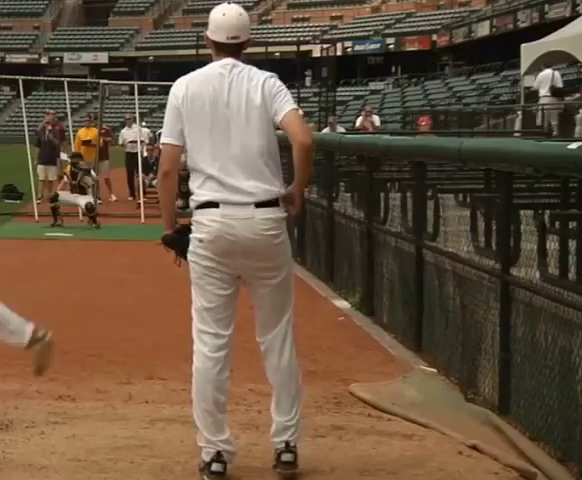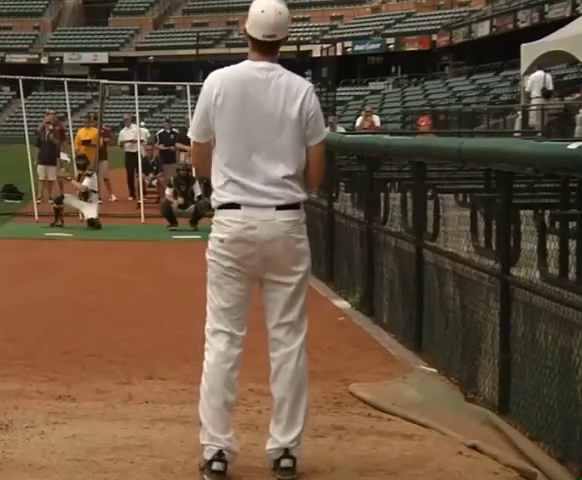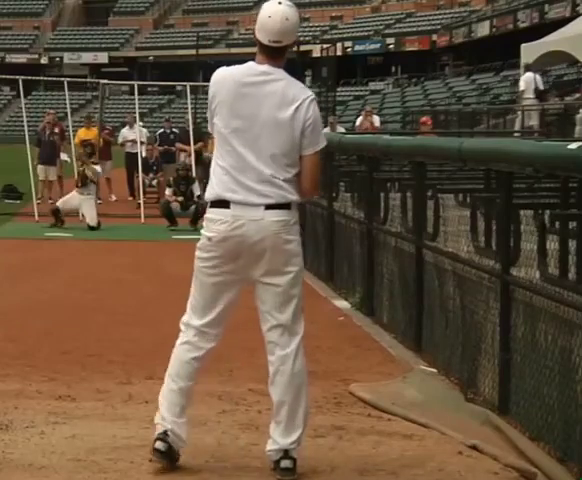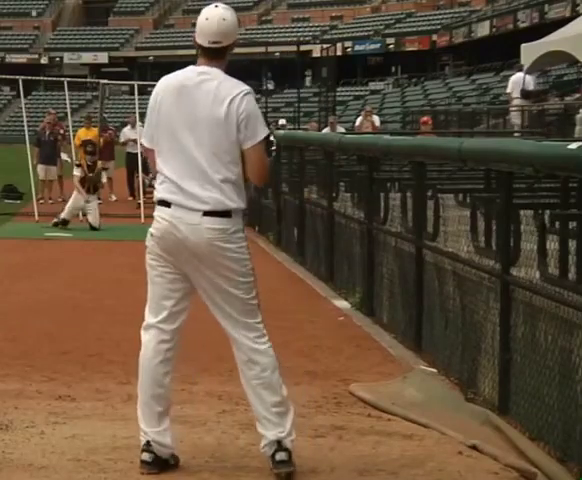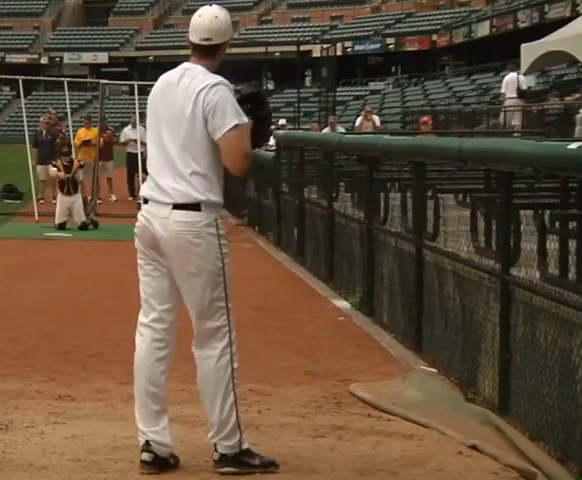
dt=0.5s
person 1, frame 1
left shoulder: (184, 87)
right shoulder: (265, 82)
left elbow: (168, 169)
right elbow: (304, 141)
left wrist: (168, 226)
right wrist: (298, 190)
left hip: (211, 222)
right hip: (265, 220)
left knee: (211, 341)
right knee: (276, 337)
right ankle: (286, 442)
person 1, frame 2
left shoulder: (217, 82)
right shoulder: (302, 90)
left elbow: (198, 157)
right elbow: (315, 175)
left hip: (232, 222)
right hip: (286, 223)
left knee: (222, 339)
right knee: (287, 339)
person 1, frame 3
left shoulder: (221, 80)
right shoulder: (302, 98)
right elbow: (309, 185)
left hip: (223, 220)
right hip: (277, 224)
left knee: (197, 330)
right knee: (284, 339)
left ankle: (168, 431)
person 1, frame 4
left shoulder: (163, 88)
right shoulder: (238, 95)
left elbow: (154, 159)
right elbow: (259, 176)
right wrist: (256, 146)
left hip: (167, 221)
right hip: (217, 226)
left knee: (158, 333)
right knee: (250, 336)
person 1, frame 5
left shoulder: (161, 84)
right shoulder: (214, 88)
right elbow: (238, 164)
right wrist: (246, 128)
left hip: (151, 217)
right hip: (193, 222)
left knee: (152, 331)
right knee: (213, 338)
